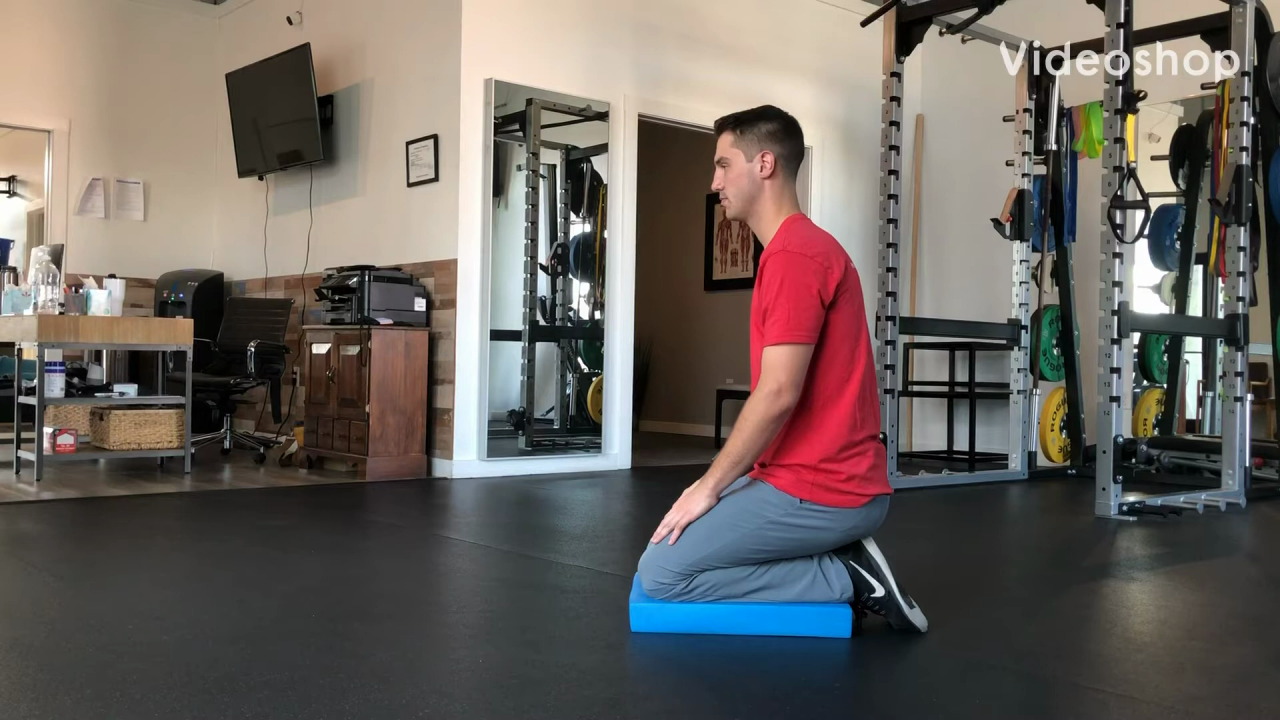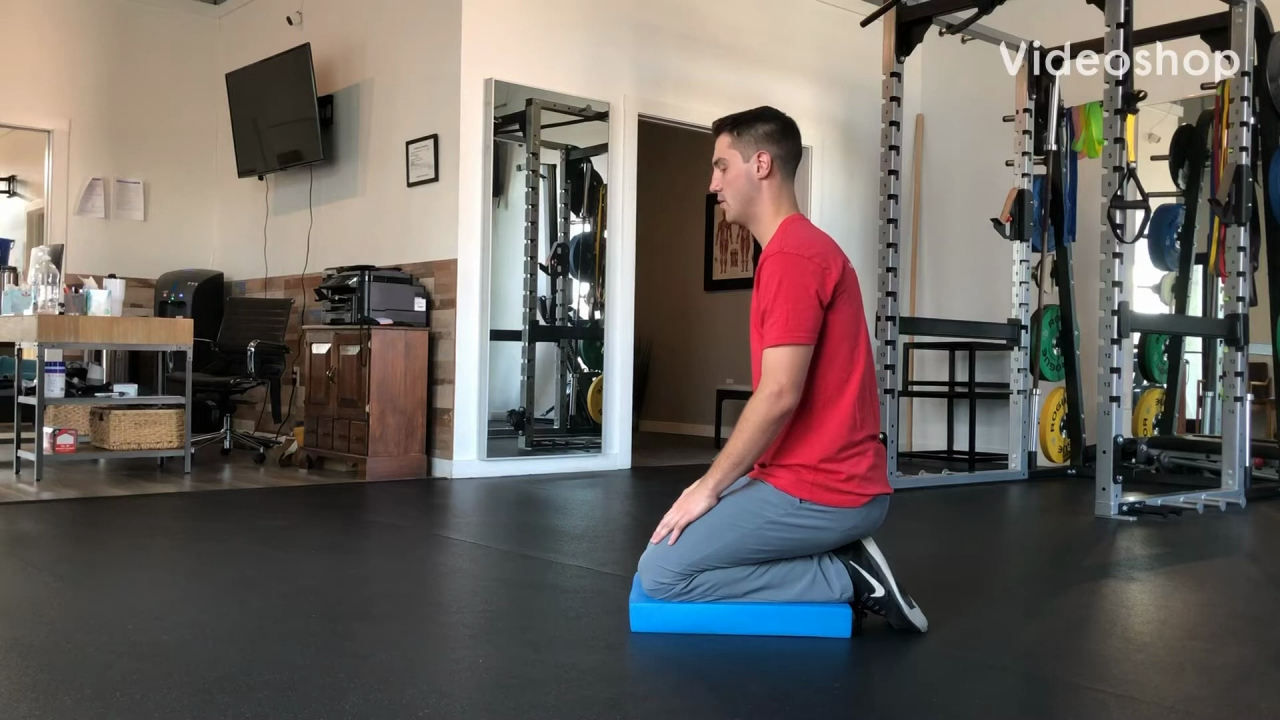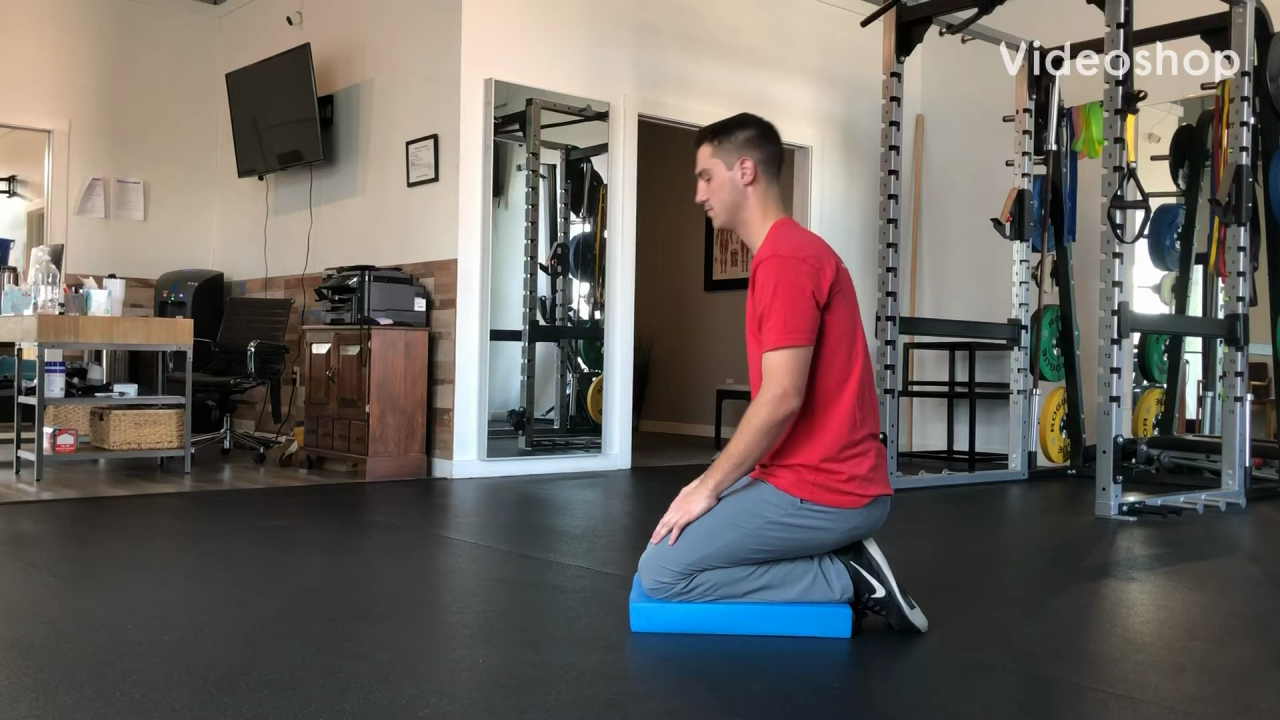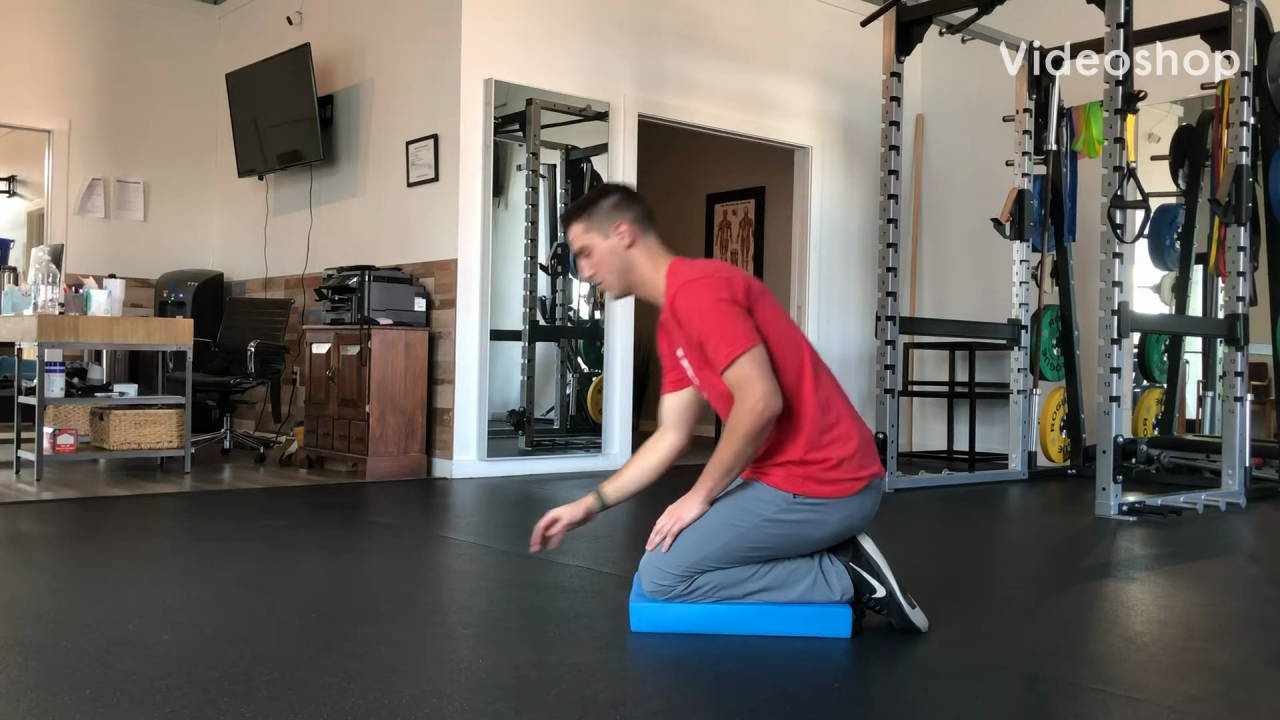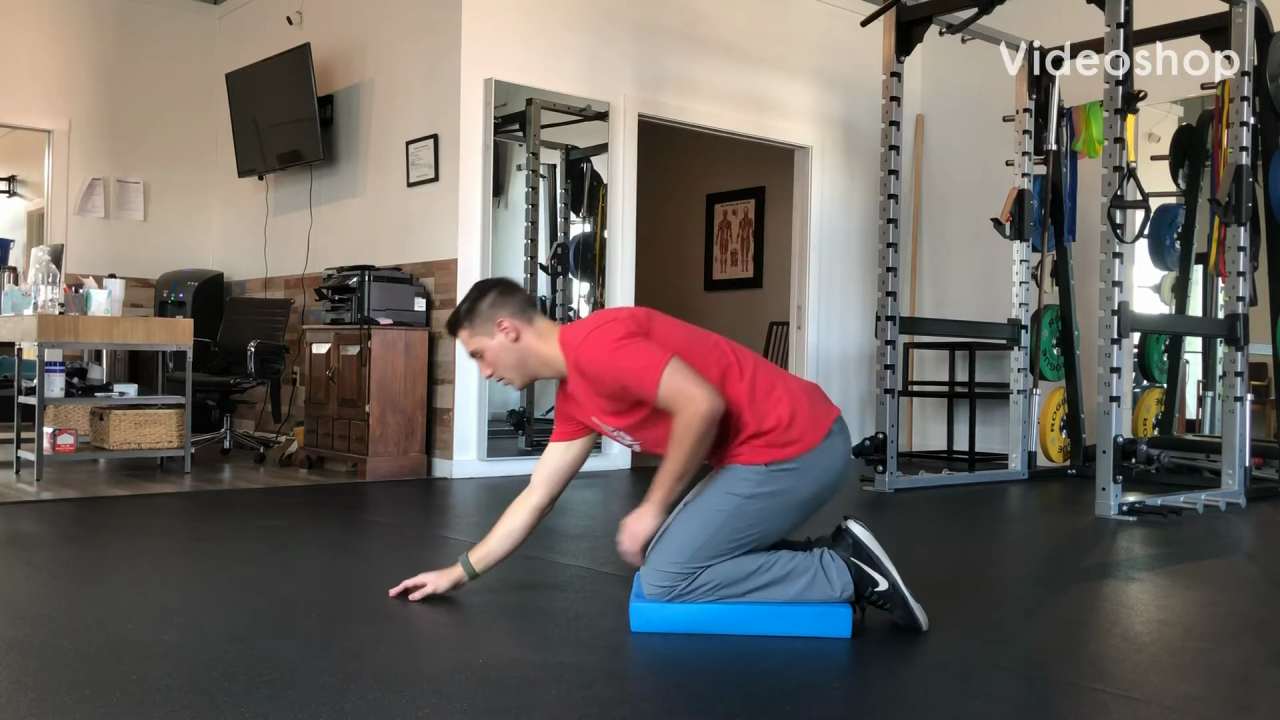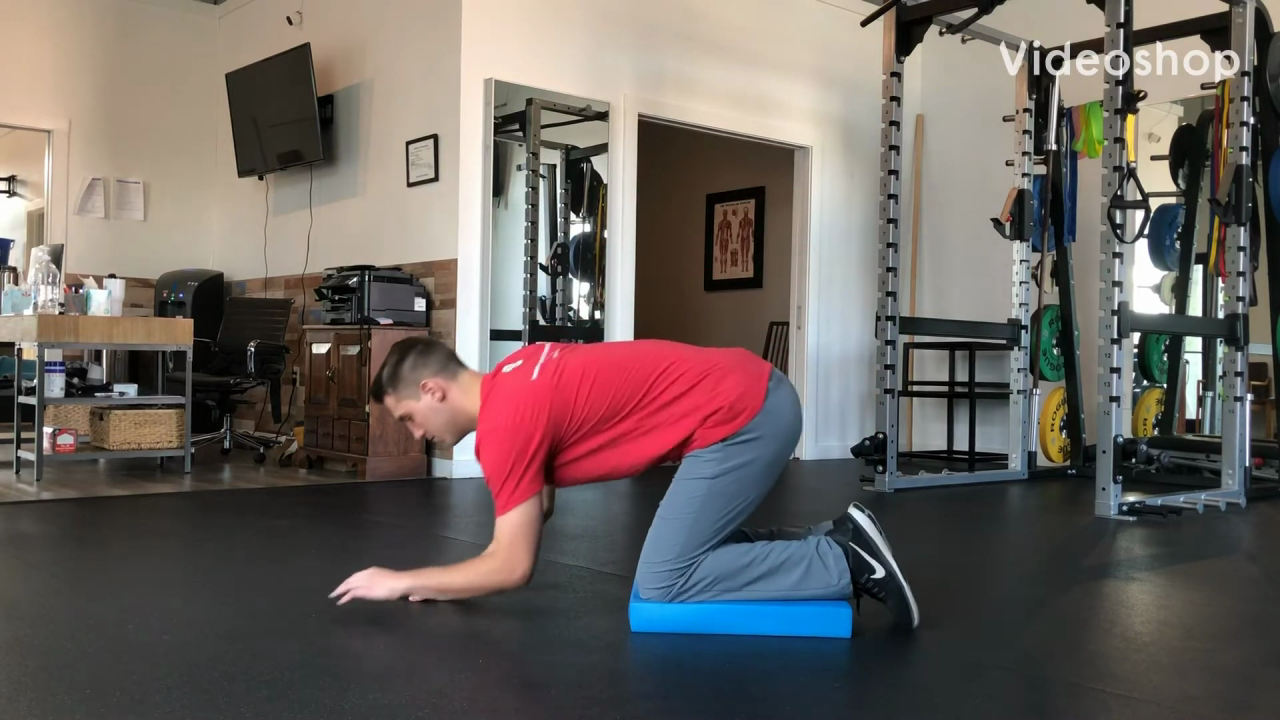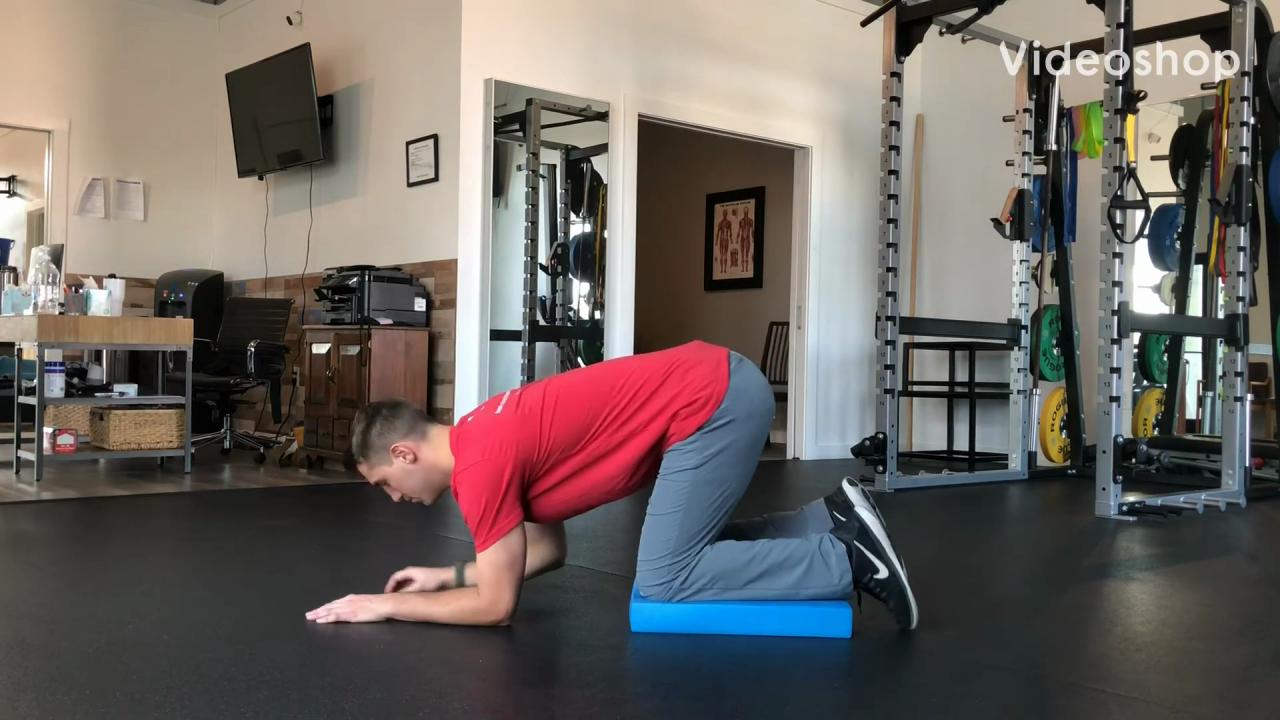
dt=0.5s
person 1, frame 1
left shoulder: (793, 255)
right shoulder: (801, 249)
left elbow: (777, 395)
left wrist: (709, 487)
right wrist: (716, 481)
left hip: (817, 489)
right hip: (825, 477)
left knee: (662, 572)
right knee: (680, 540)
left ankle: (844, 578)
right ankle: (840, 563)
person 1, frame 2
left shoulder: (791, 257)
right shoulder: (802, 250)
left elbow: (779, 397)
left wrist: (709, 487)
right wrist: (715, 481)
left hip: (818, 490)
right hip: (827, 477)
left knee: (662, 572)
right knee: (679, 542)
left ankle: (843, 577)
right ankle: (838, 562)
person 1, frame 3
left shoulder: (784, 260)
right shoulder: (790, 252)
left elbow: (781, 401)
left wrist: (709, 488)
right wrist: (713, 480)
left hip: (820, 491)
right hip: (828, 478)
left knee: (661, 572)
right knee: (684, 540)
left ankle: (844, 579)
right ankle: (839, 566)
person 1, frame 4
left shoulder: (697, 290)
right shoulder: (671, 323)
left elbow: (761, 404)
right elbow: (671, 436)
left wrist: (700, 498)
right wrist: (589, 504)
left hip: (820, 484)
right hip: (814, 474)
left knee: (663, 576)
right knee: (673, 550)
left ankle: (845, 580)
right ankle: (833, 558)
person 1, frame 5
left shoulder: (594, 342)
right shoulder: (575, 395)
left elbow: (702, 405)
right elbow: (536, 497)
left wrist: (654, 507)
right wrist: (458, 572)
left hip: (795, 446)
right hip: (790, 446)
left knee: (664, 580)
right knee: (671, 553)
left ankle: (843, 575)
right ankle: (832, 556)
person 1, frame 6
left shoulder: (506, 422)
right shoulder: (514, 377)
left elbow: (513, 565)
right elbow: (531, 503)
left wrist: (405, 581)
right wrist: (449, 580)
left hip: (742, 417)
right hip: (756, 393)
left knee: (663, 584)
right knee: (687, 552)
left ankle: (846, 563)
right ankle: (834, 538)
person 1, frame 7
left shoulder: (479, 464)
right shoulder: (488, 436)
left elbow: (496, 604)
right elbow: (548, 547)
left wrist: (385, 605)
right wrist: (453, 575)
left hip: (713, 403)
right hip: (725, 382)
left knee: (665, 582)
right knee: (687, 549)
left ankle: (849, 561)
right ankle: (834, 521)
